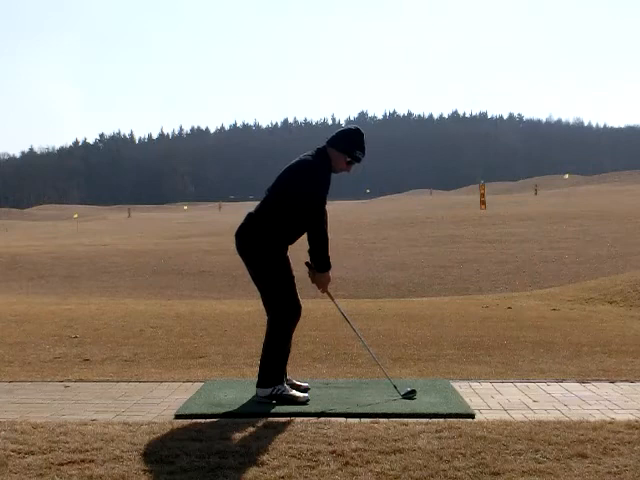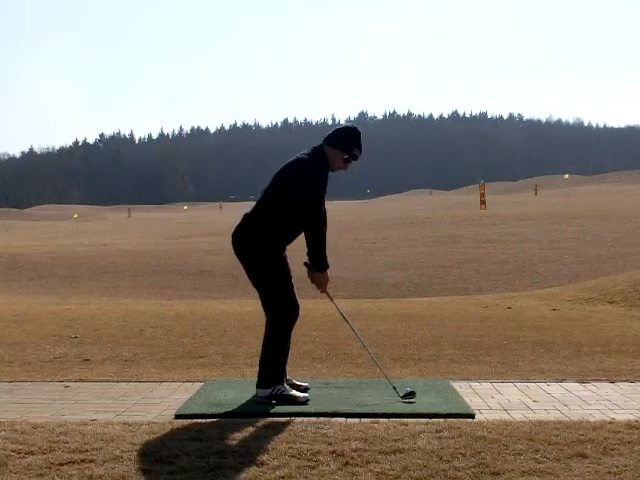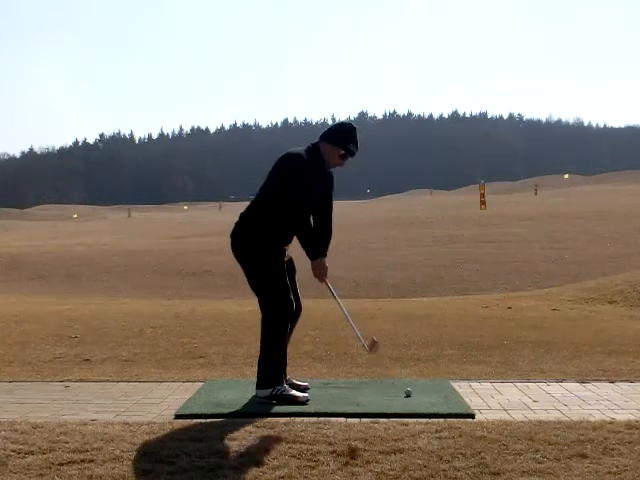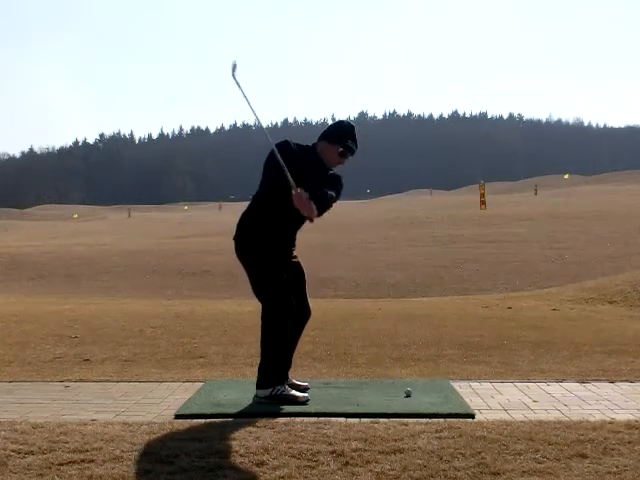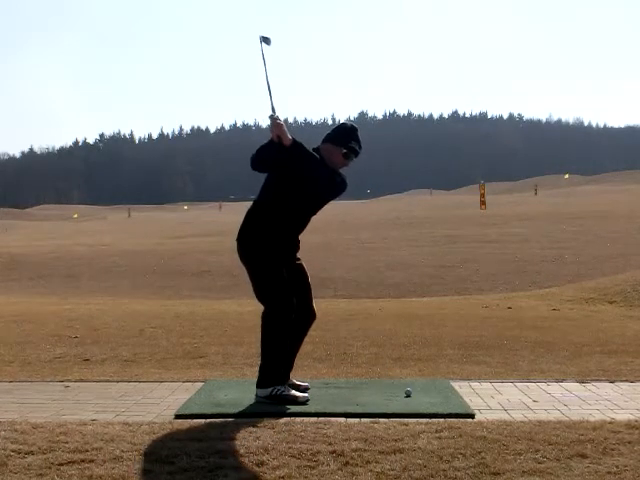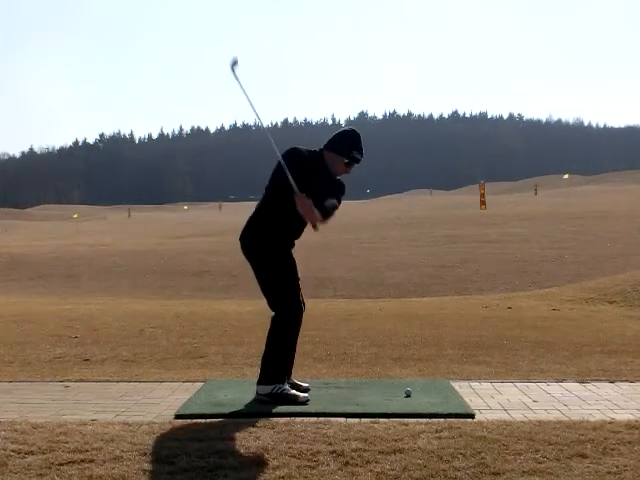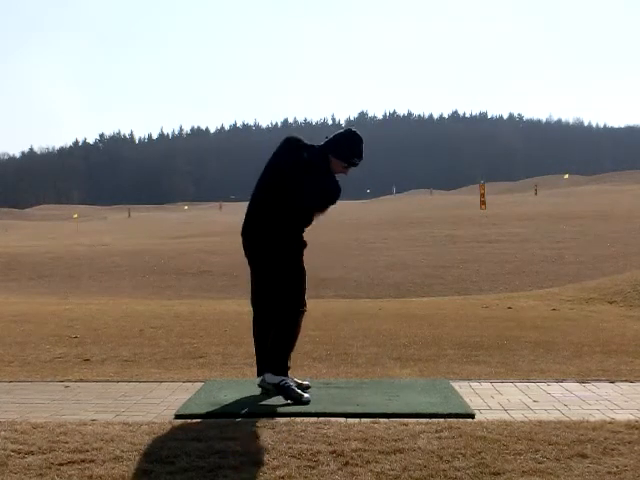
dt=0.7s
person 1, frame 1
left shoulder: (314, 167)
right shoulder: (313, 170)
left elbow: (315, 220)
right elbow: (315, 222)
left wrist: (317, 263)
right wrist: (322, 266)
left hip: (265, 241)
right hip: (260, 243)
left knee: (285, 310)
right knee: (286, 310)
left ankle: (276, 376)
right ankle: (269, 384)
person 1, frame 2
left shoulder: (313, 168)
right shoulder: (309, 169)
left elbow: (315, 220)
right elbow: (312, 222)
left wrist: (315, 263)
right wrist: (320, 267)
left hip: (264, 242)
right hip: (256, 242)
left knee: (284, 309)
right knee: (284, 310)
left ankle: (277, 376)
right ankle: (268, 384)
person 1, frame 3
left shoulder: (323, 175)
right shoulder: (296, 162)
left elbow: (323, 219)
right elbow: (297, 215)
left wrist: (320, 255)
right wrist: (315, 256)
left hip: (273, 244)
right hip: (253, 241)
left knee: (291, 308)
right knee: (279, 308)
left ankle: (277, 375)
right ankle: (269, 384)
person 1, frame 4
left shoulder: (332, 179)
right shoulder: (288, 151)
left elbow: (327, 199)
right elbow: (270, 181)
left wrist: (312, 206)
right wrist: (293, 196)
left hip: (283, 244)
right hip: (255, 239)
left knee: (299, 310)
right knee: (278, 306)
left ankle: (280, 374)
right ankle: (268, 384)
person 1, frame 5
left shoulder: (336, 182)
right shoulder: (287, 154)
left elbow: (316, 171)
right elbow: (257, 162)
left wrist: (290, 142)
right wrist: (276, 141)
left hip: (286, 247)
right hip: (257, 242)
left knee: (304, 312)
right knee: (280, 307)
left ankle: (280, 375)
right ankle: (268, 385)
person 1, frame 6
left shoulder: (336, 186)
right shoulder: (298, 158)
left elbow: (329, 205)
right elbow: (275, 195)
left wrist: (316, 211)
right wrist: (302, 210)
left hip: (277, 243)
right hip: (263, 241)
left knee: (291, 308)
right knee: (289, 308)
left ankle: (281, 375)
right ankle: (269, 383)
person 1, frame 7
left shoulder: (292, 146)
right shoulder: (328, 184)
left hip: (254, 235)
right hip: (283, 240)
left knee: (264, 306)
right knee: (292, 307)
left ankle: (268, 372)
right ankle: (276, 373)
